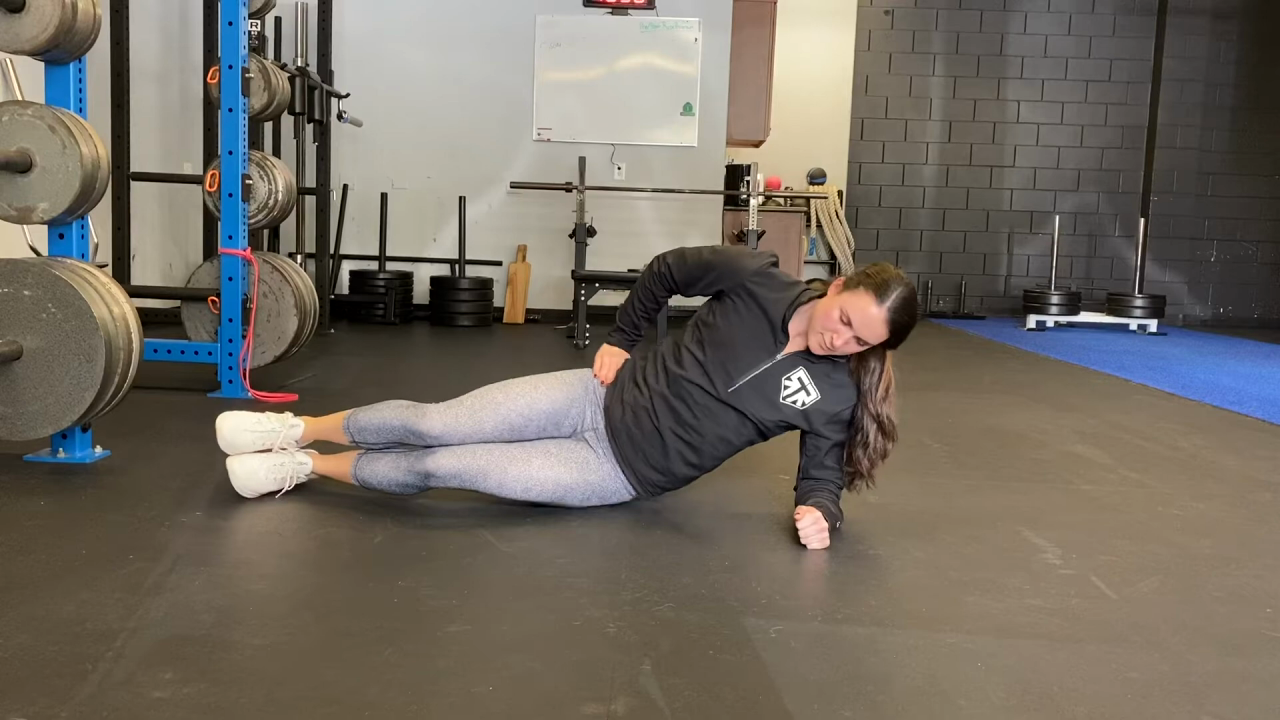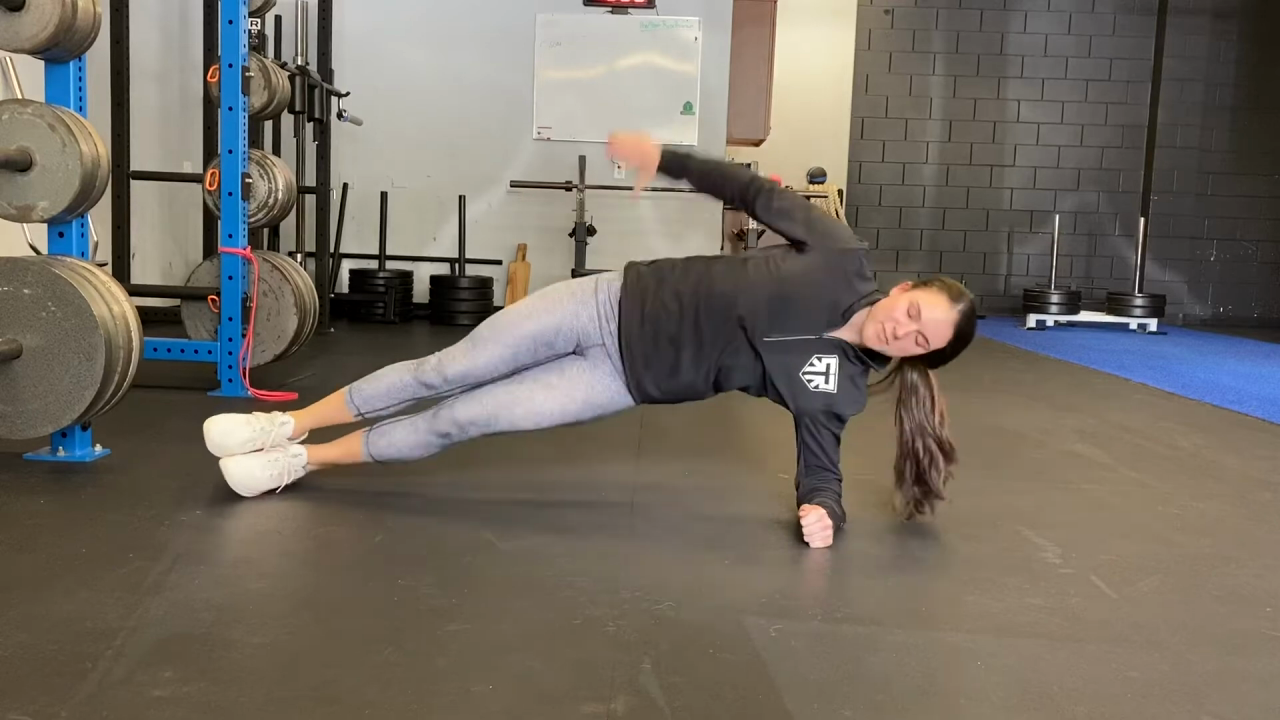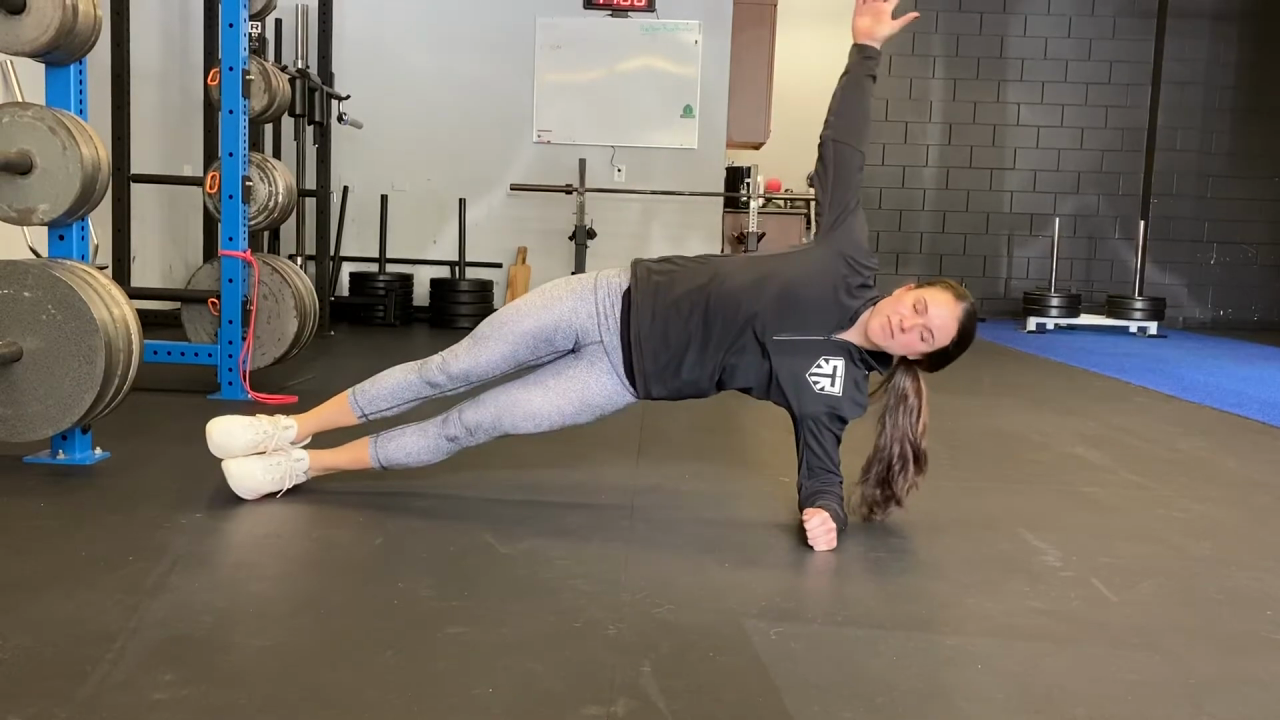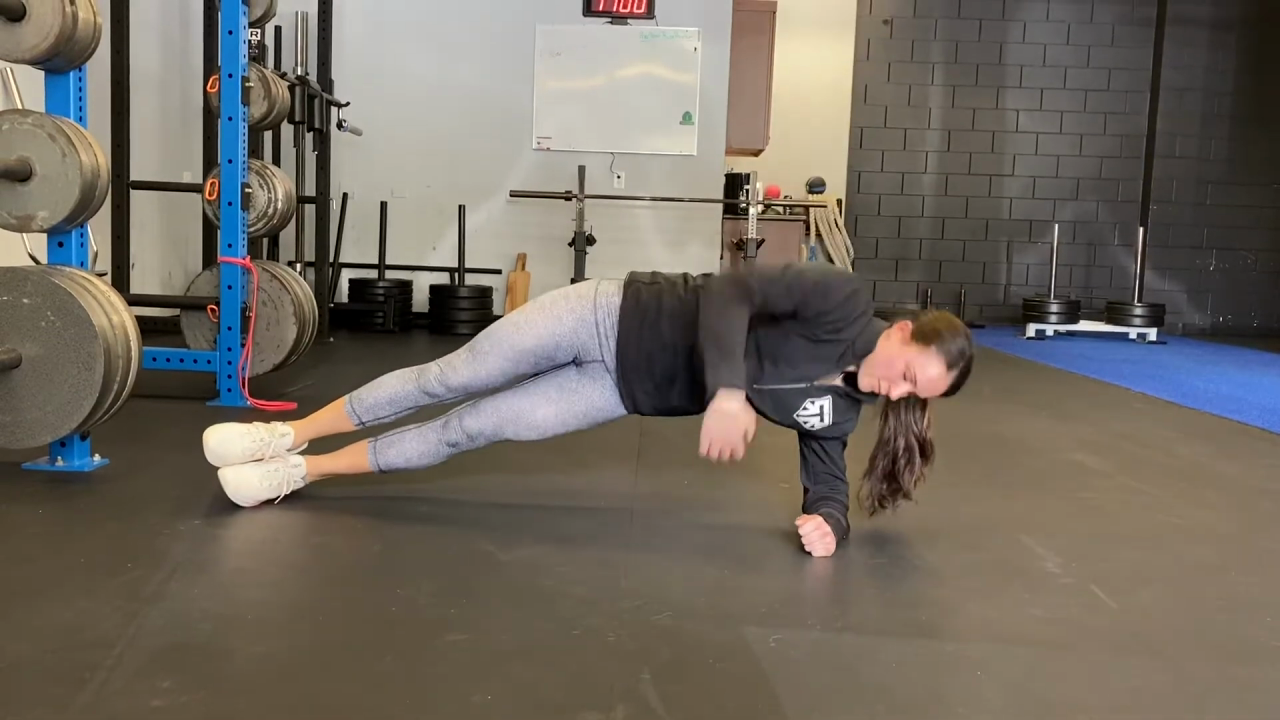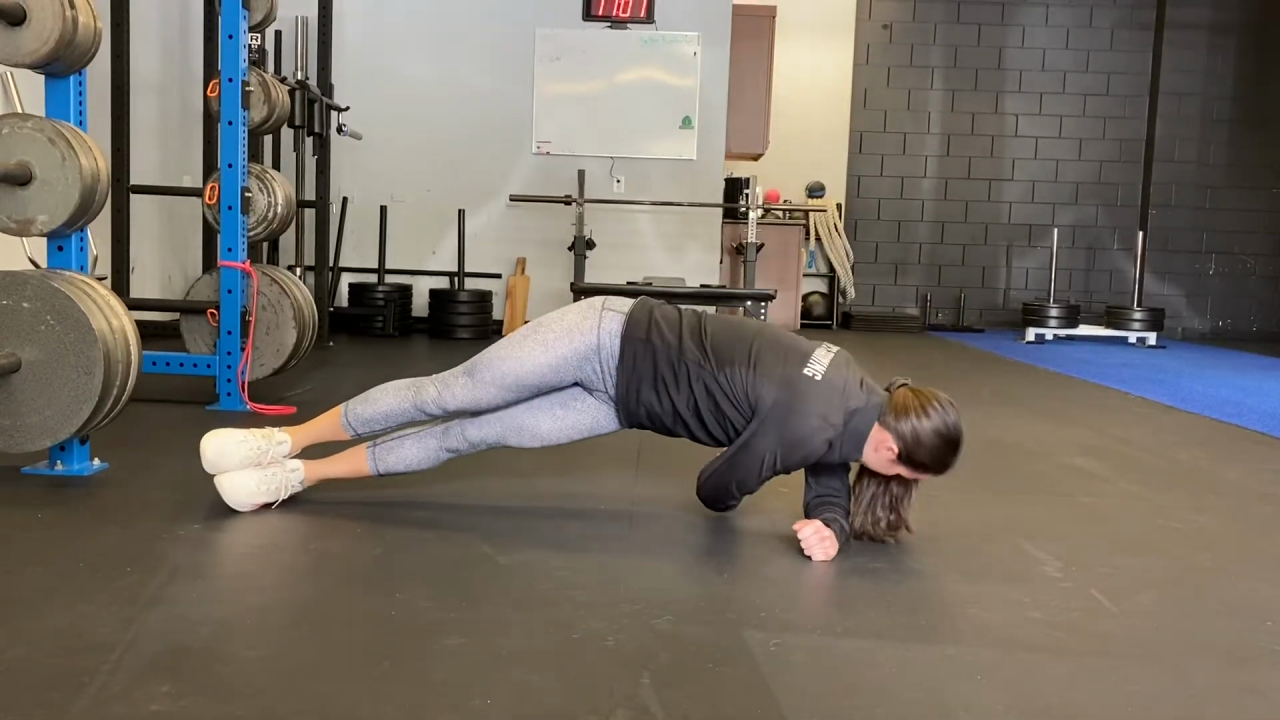
dt=0.7s
person 1, frame 1
left shoulder: (837, 398)
right shoulder: (758, 280)
left elbow: (823, 474)
right elbow: (665, 271)
left wrist: (818, 510)
right wrist: (618, 340)
left hip: (623, 471)
right hip: (605, 396)
left knee: (442, 468)
right knee: (432, 424)
left ankle: (306, 467)
right ankle: (299, 427)
person 1, frame 2
left shoulder: (834, 381)
right shoulder: (845, 263)
left elbow: (820, 470)
right elbow: (752, 191)
left wrist: (818, 507)
right wrist: (667, 159)
left hip: (631, 379)
right hip: (616, 303)
left knee: (463, 421)
right knee: (444, 370)
left ankle: (302, 461)
right ankle: (283, 426)
person 1, frame 3
left shoulder: (836, 387)
right shoulder: (852, 265)
left elbow: (820, 462)
right elbow: (839, 149)
left wrist: (823, 513)
left hip: (628, 374)
right hip: (615, 299)
left knee: (468, 426)
right knee: (447, 373)
left ankle: (304, 466)
right ankle: (289, 429)
person 1, frame 4
left shoulder: (837, 407)
right shoulder: (839, 298)
left elbow: (824, 474)
right elbow: (726, 297)
left wrist: (824, 519)
right wrist: (727, 392)
left hip: (626, 391)
right hip: (614, 316)
left knee: (470, 430)
right knee: (447, 380)
left ankle: (301, 473)
right ankle: (287, 434)
person 1, frame 5
left shoulder: (852, 404)
right shoulder: (813, 418)
left elbow: (828, 484)
right elbow: (718, 489)
left wrist: (828, 526)
left hip: (617, 404)
right hip: (612, 340)
left knee: (466, 436)
right knee: (445, 396)
left ankle: (299, 475)
right ankle: (285, 438)
